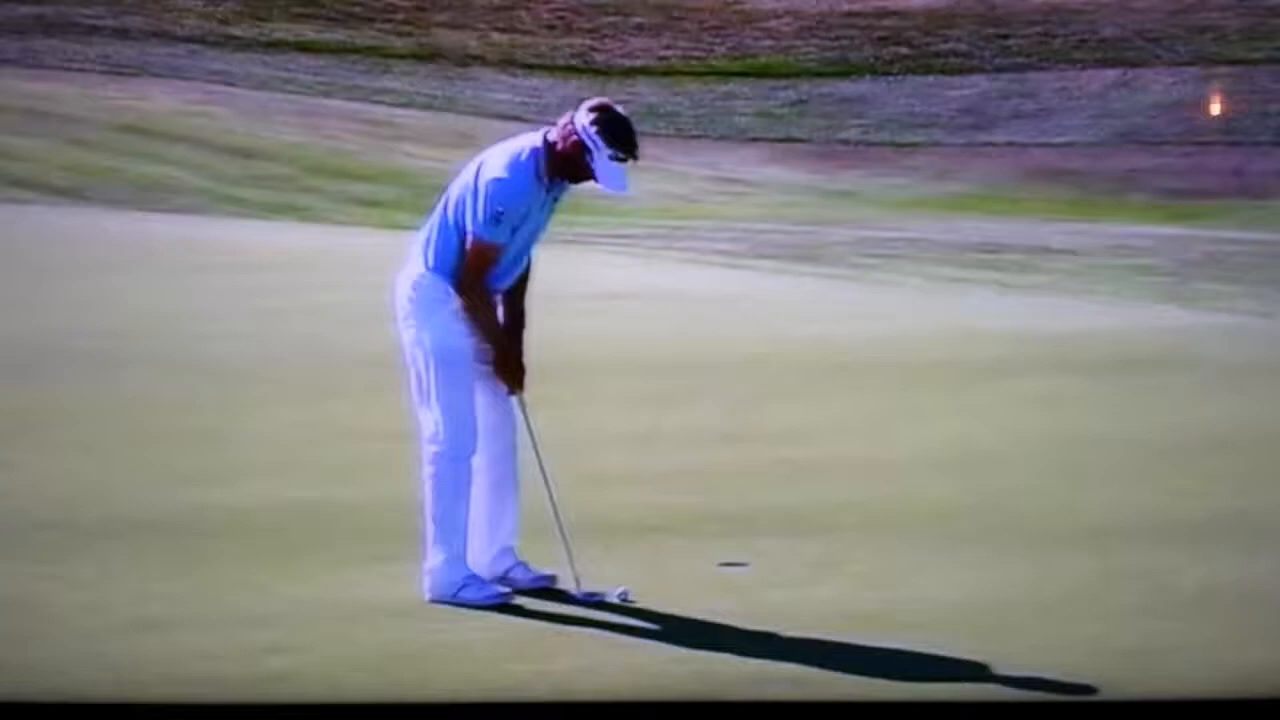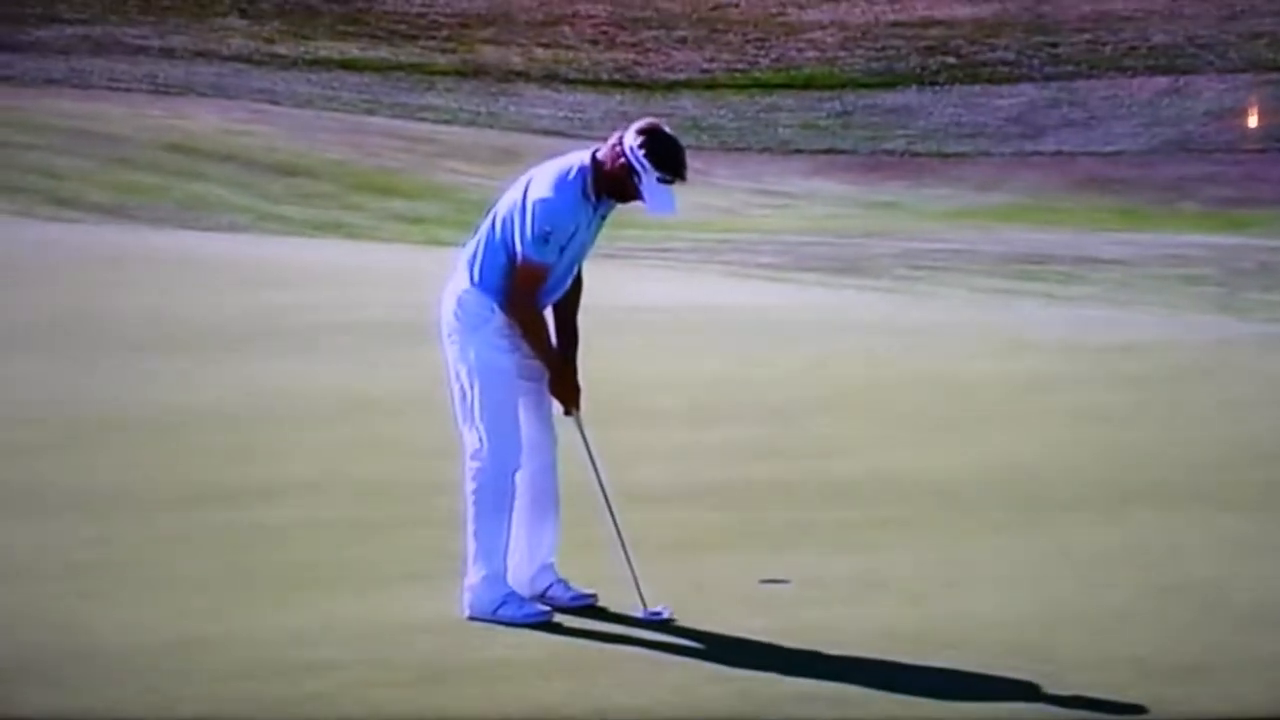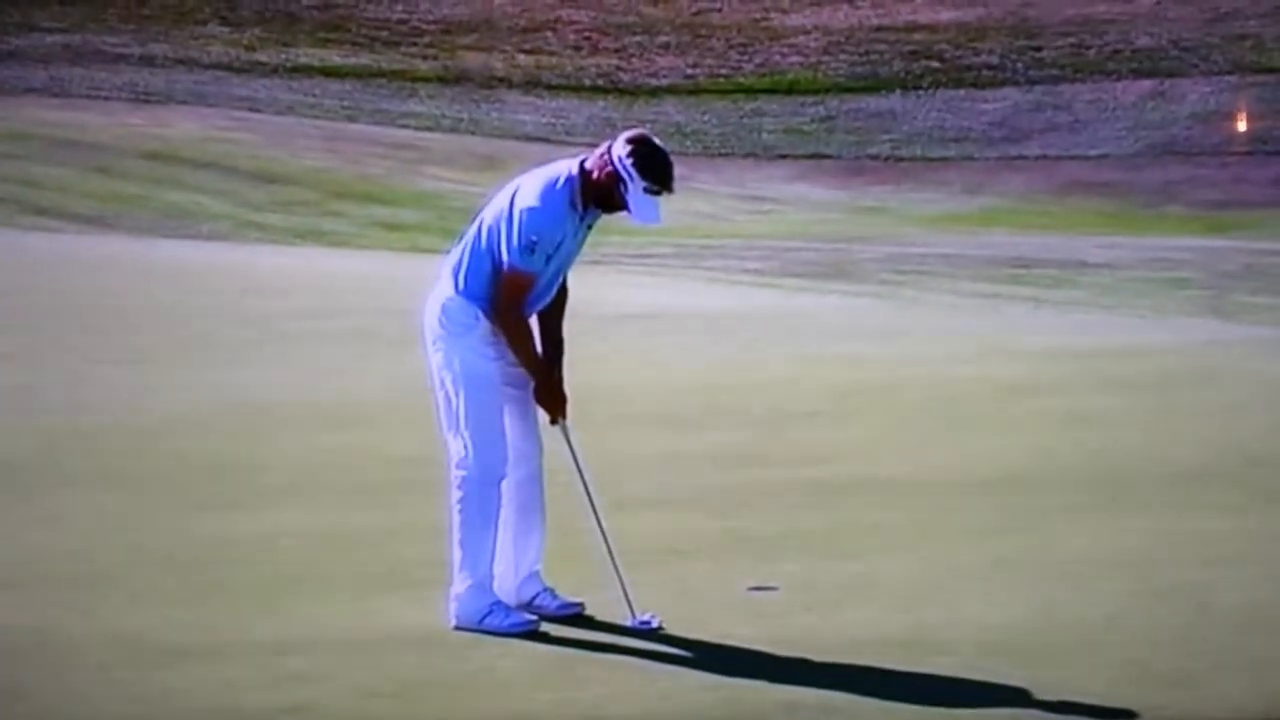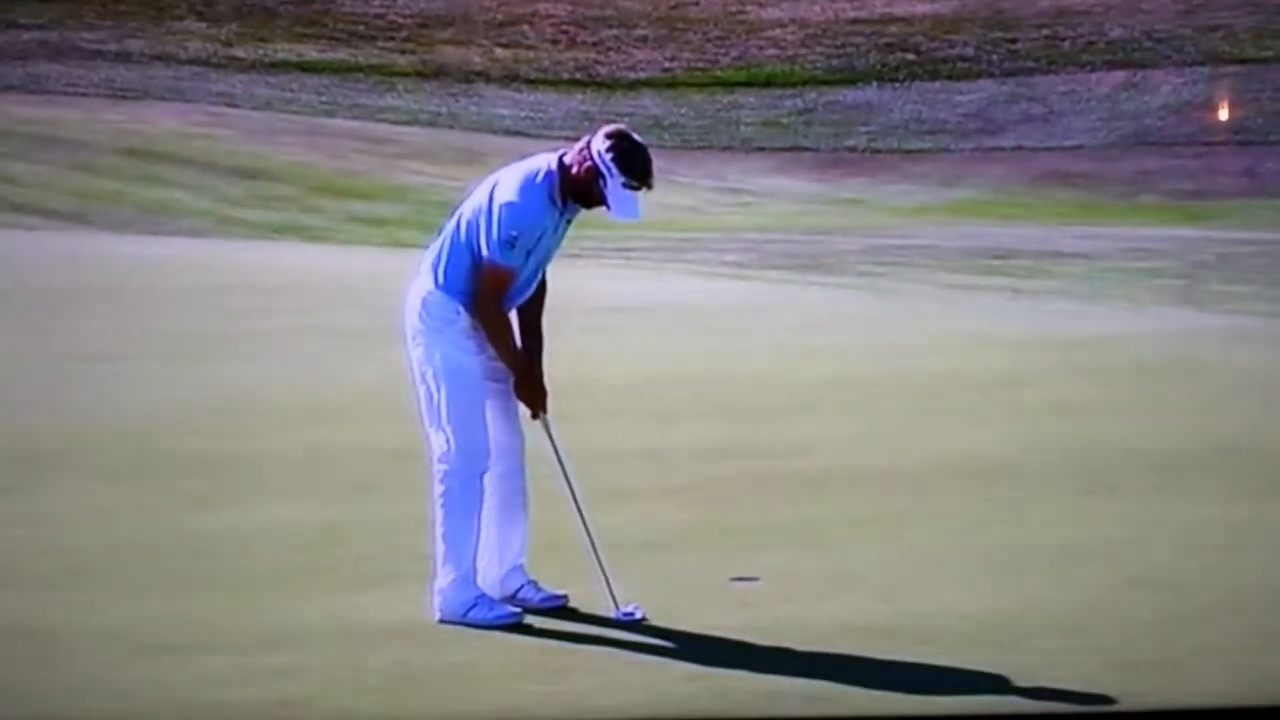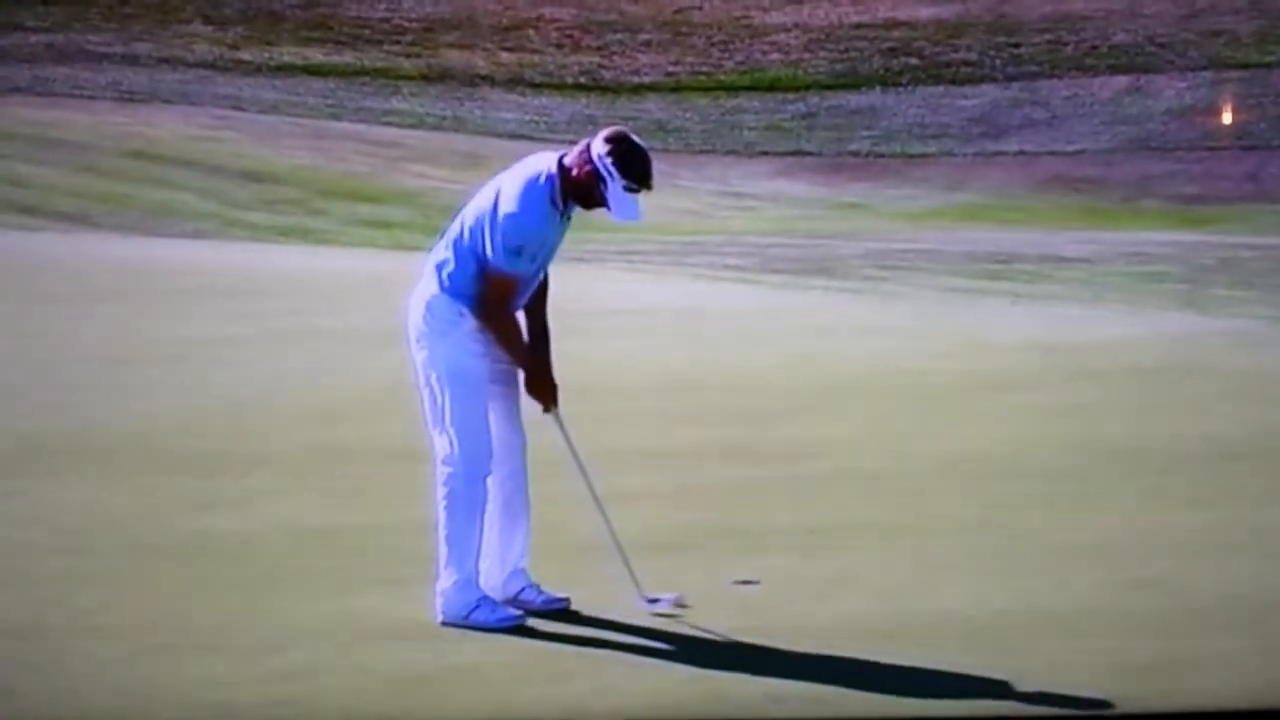
dt=1s
person 1, frame 1
left shoulder: (554, 173)
right shoulder: (509, 178)
right elbow: (472, 277)
left wrist: (515, 338)
right wrist: (503, 350)
left hip: (471, 299)
right hip: (437, 296)
left knee: (498, 434)
right knee: (455, 438)
left ankle: (494, 558)
right ankle: (447, 573)
person 1, frame 2
left shoulder: (600, 190)
right shoulder: (555, 197)
right elbow: (522, 298)
left wrist: (569, 358)
right wrist: (557, 369)
left hip: (513, 316)
right hip: (480, 312)
left knee: (538, 450)
right knee: (497, 454)
left ankle: (533, 576)
right ankle: (486, 590)
person 1, frame 3
left shoulder: (587, 199)
right shoulder: (543, 205)
right elbow: (509, 306)
left wrist: (554, 365)
right wrist: (543, 378)
left hip: (498, 323)
right hip: (465, 320)
left knee: (524, 458)
right knee: (483, 463)
left ankle: (519, 584)
right ankle: (472, 599)
person 1, frame 4
left shoulder: (565, 193)
right shoulder: (522, 201)
right elbow: (489, 300)
left wrist: (534, 362)
right wrist: (523, 372)
left hip: (478, 317)
right hip: (445, 315)
left knee: (506, 452)
right knee: (465, 457)
left ankle: (504, 577)
right ankle: (456, 593)
person 1, frame 5
left shoulder: (558, 184)
right shoulder: (527, 207)
right elbow: (497, 304)
left wrist: (541, 350)
right wrist: (532, 368)
left hip: (480, 318)
right hip: (450, 317)
left knee: (507, 454)
right knee: (468, 458)
left ankle: (505, 579)
right ankle: (458, 595)
